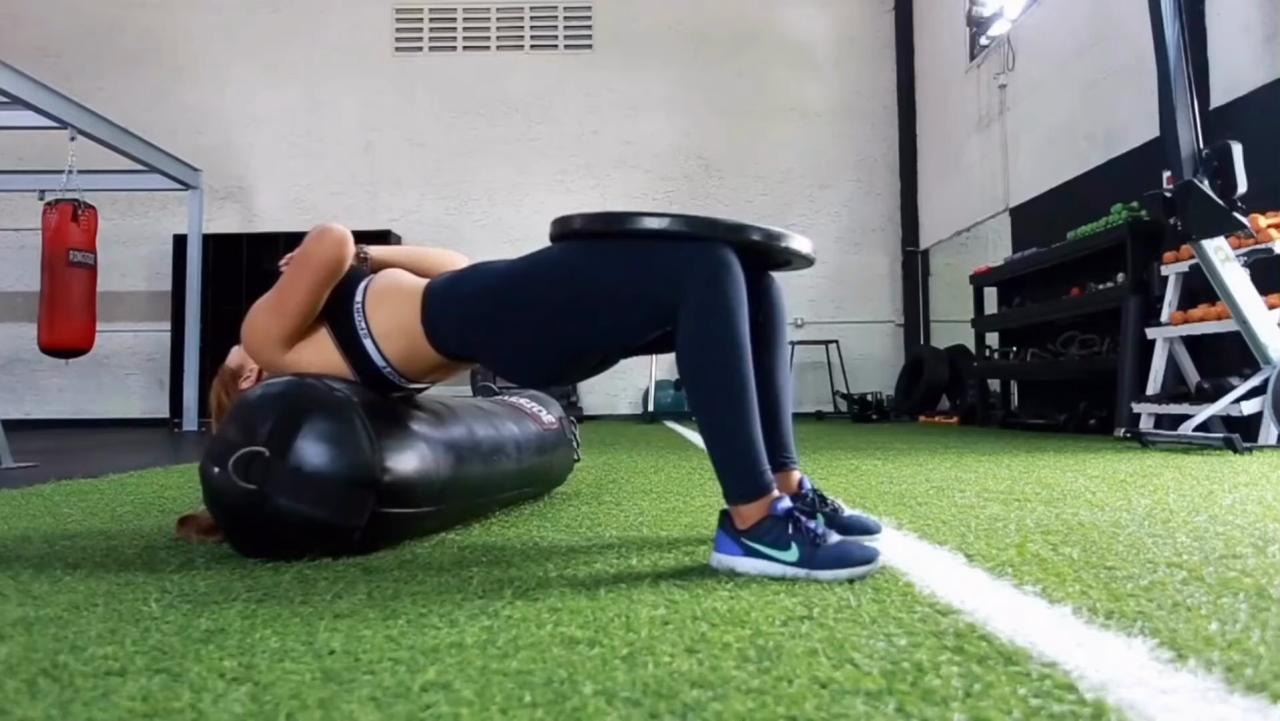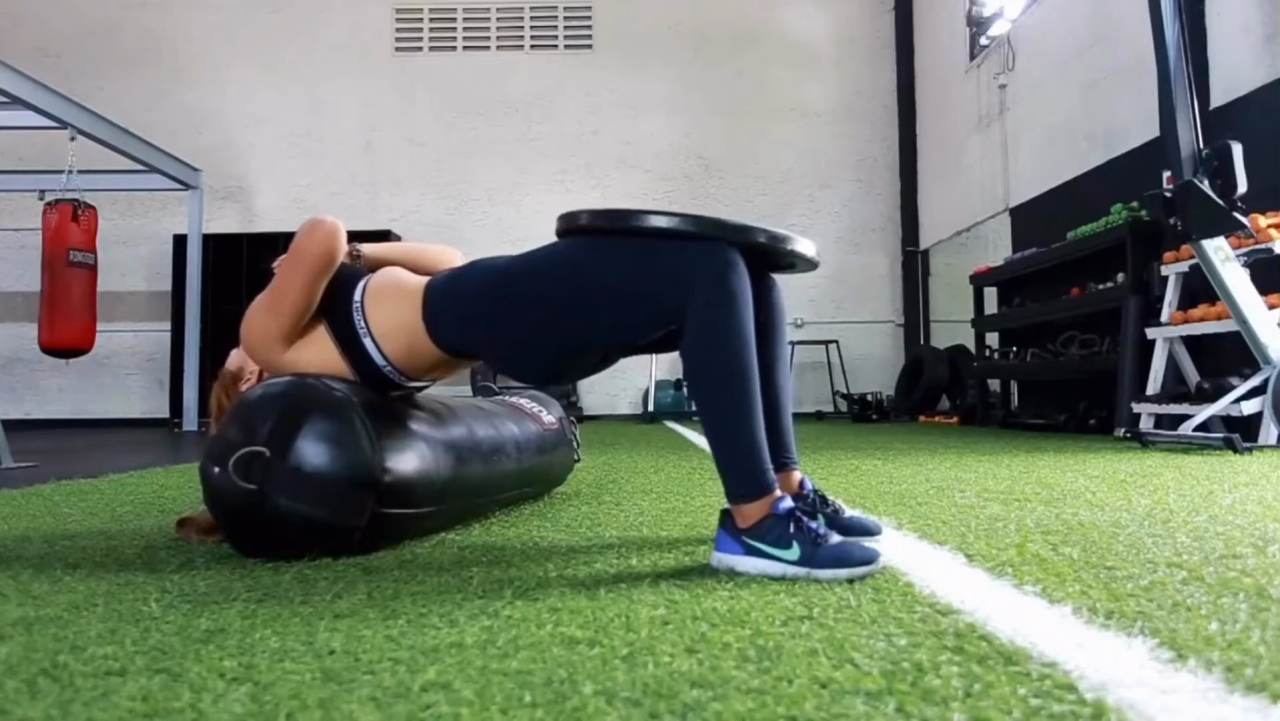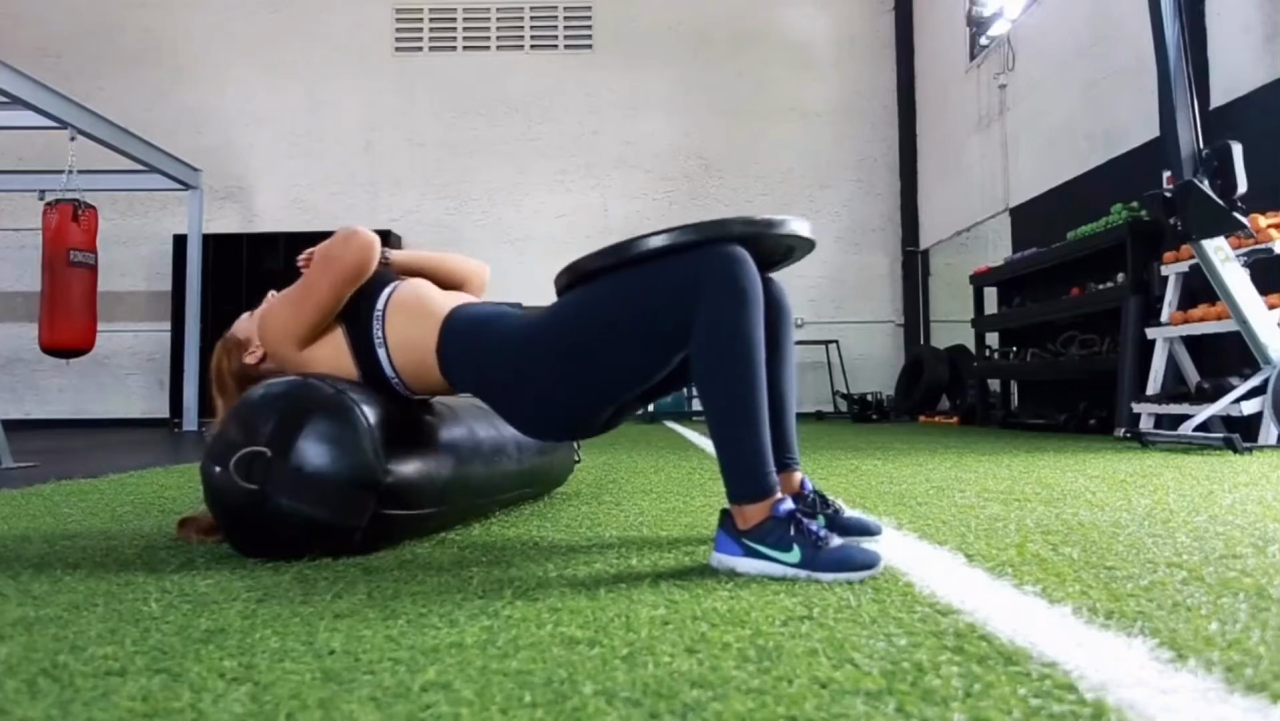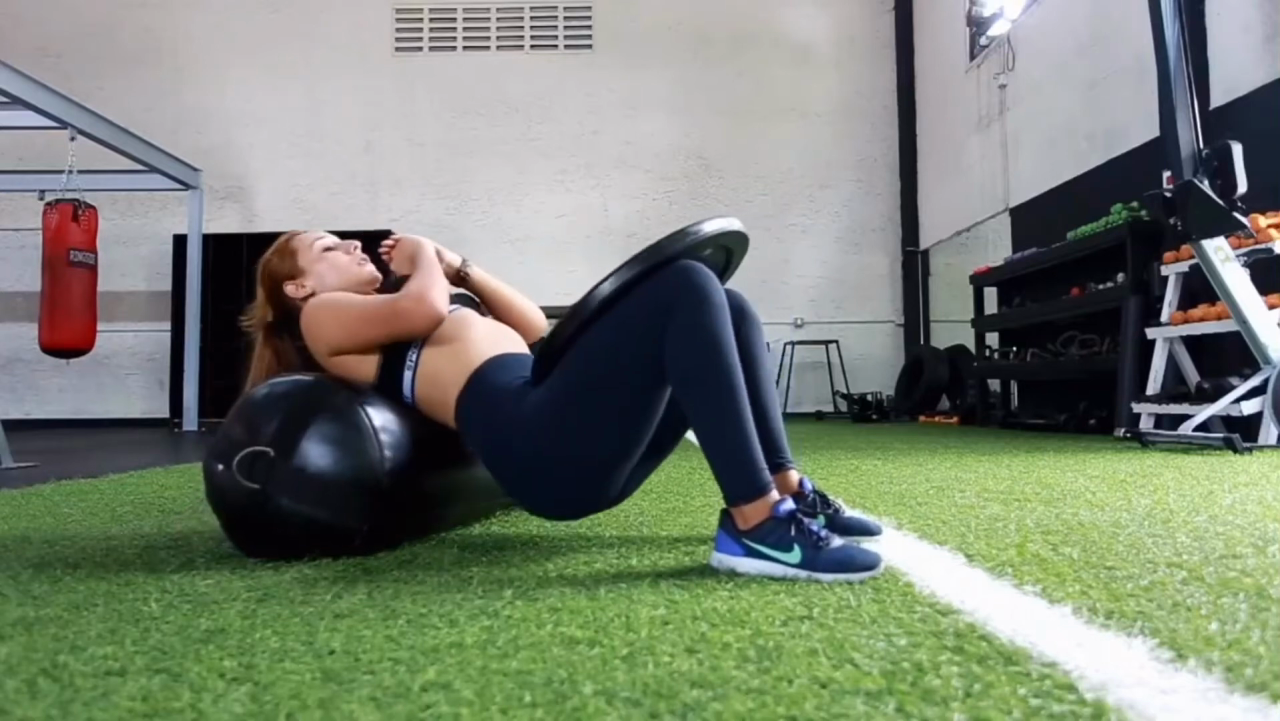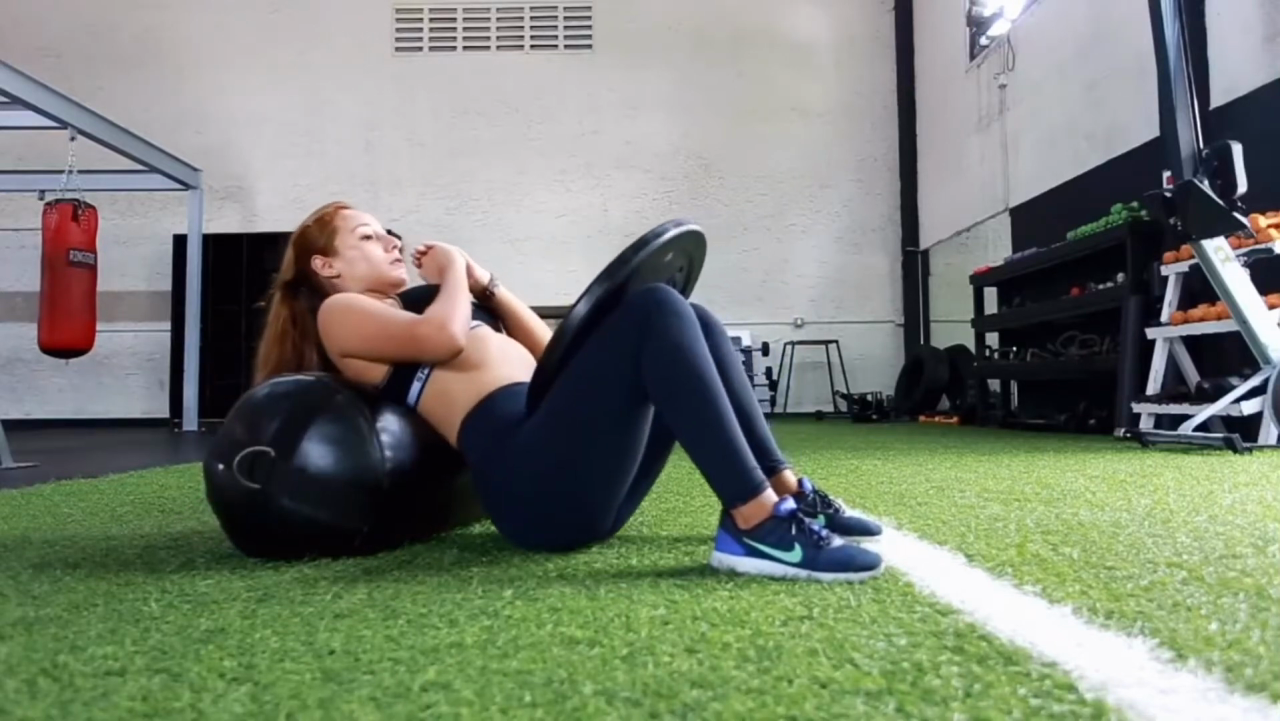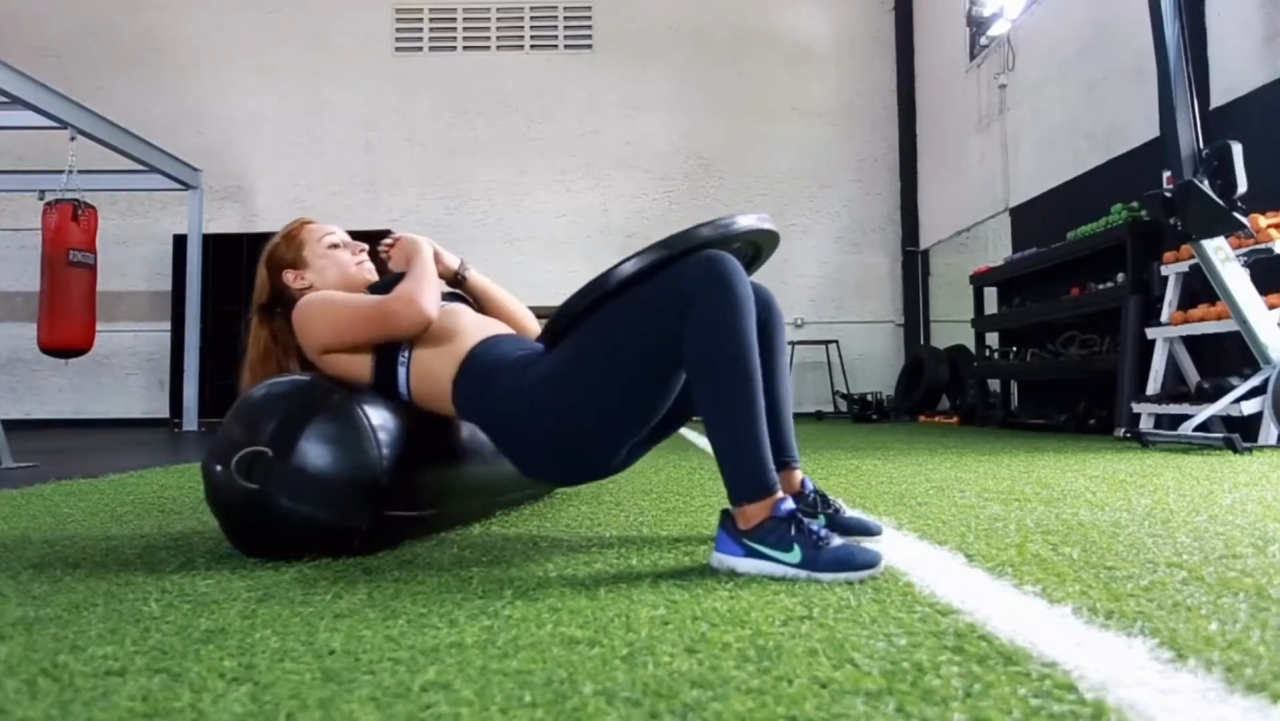
dt=0.4s
person 1, frame 1
right shoulder: (273, 336)
left elbow: (453, 264)
right elbow: (332, 242)
left wrist: (370, 258)
right wrist: (350, 258)
left hip: (537, 324)
right hip: (507, 318)
left knee: (748, 279)
right knee: (706, 269)
left ankle: (784, 488)
right ankle: (755, 525)
person 1, frame 2
left shoulder: (380, 349)
right shoulder: (269, 336)
left elbow: (447, 261)
right elbow: (322, 234)
left wrist: (359, 255)
right wrist: (344, 254)
left hip: (540, 323)
right hip: (508, 313)
left knee: (744, 281)
right knee: (713, 269)
left ankle: (785, 490)
right ankle: (755, 525)
person 1, frame 3
left shoulder: (360, 319)
right shoulder: (286, 333)
left elbow: (473, 278)
right elbow: (356, 251)
left wrist: (388, 256)
right wrist: (350, 248)
left hip: (544, 353)
right hip: (535, 370)
left knee: (758, 295)
right knee: (724, 272)
left ankle: (787, 490)
right ankle: (756, 526)
person 1, frame 4
left shoulder: (388, 319)
right shoulder: (321, 317)
left elbow: (533, 326)
right elbow: (422, 308)
left wrist: (457, 267)
right wrist: (423, 260)
left hip: (580, 444)
right hip: (541, 447)
left knee: (728, 310)
right knee: (687, 286)
left ankle: (789, 493)
right ankle: (757, 526)
person 1, frame 5
left shoulder: (403, 318)
right shoulder: (340, 314)
left elbow: (544, 355)
right elbow: (442, 337)
left wrist: (483, 284)
right wrist: (451, 271)
left hip: (585, 479)
right hip: (540, 483)
left knee: (691, 323)
right knee: (654, 310)
left ankle: (788, 494)
right ankle: (757, 526)
person 1, frame 6
left shoulder: (383, 319)
right shoulder: (316, 318)
left elbow: (523, 327)
right elbow: (416, 314)
left wrist: (453, 268)
right wrist: (419, 262)
left hip: (576, 403)
right hip: (545, 408)
left knee: (749, 304)
right knee: (710, 280)
left ankle: (791, 493)
right ankle: (758, 527)
